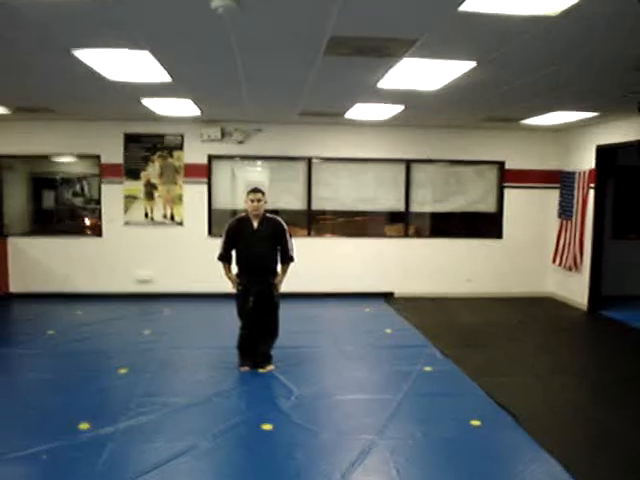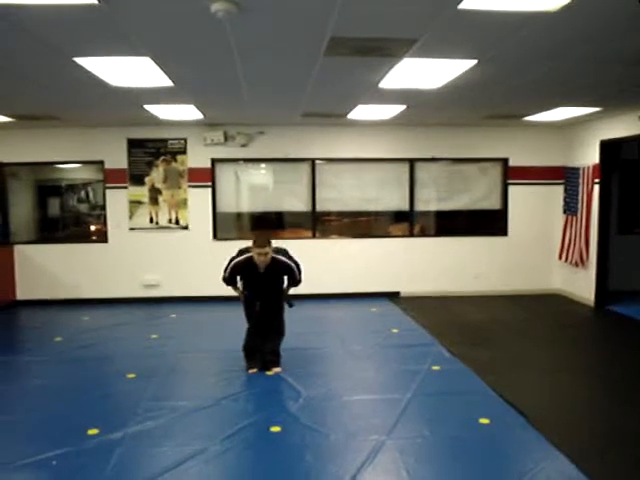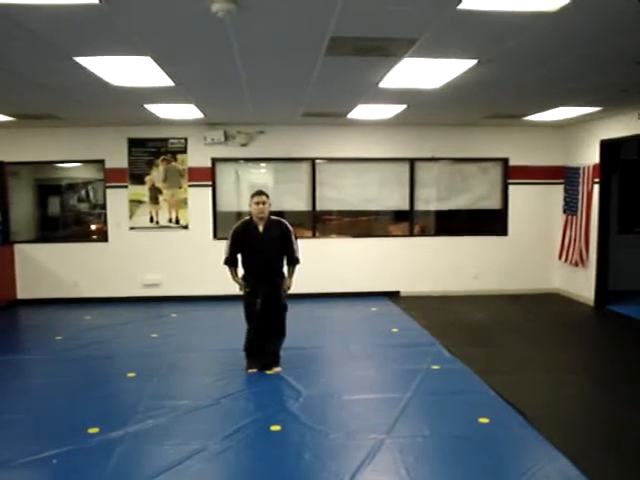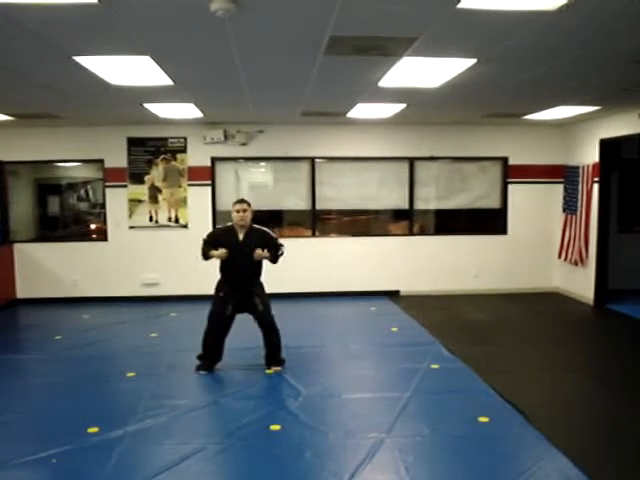
dt=1s
person 1, frame 1
left shoulder: (277, 224)
right shoulder: (235, 225)
left elbow: (287, 252)
right elbow: (225, 252)
left wrist: (281, 277)
right wrist: (230, 276)
left hip: (269, 283)
right hip: (244, 283)
left knee: (269, 324)
right knee: (247, 323)
left ankle: (263, 359)
right ankle: (246, 360)
person 1, frame 2
left shoulder: (284, 262)
right shoulder: (240, 261)
left elbow: (296, 278)
right elbow: (228, 277)
left wrist: (285, 292)
right wrist: (239, 291)
left hip: (274, 294)
right hip: (251, 294)
left knee: (276, 327)
right knee: (254, 326)
left ankle: (272, 362)
right ankle: (253, 362)
person 1, frame 3
left shoulder: (282, 227)
right shoulder: (241, 229)
left elbow: (292, 254)
right elbow: (231, 255)
left wrist: (289, 278)
right wrist: (236, 279)
left hip: (276, 284)
right hip: (252, 285)
left knee: (276, 324)
right knee: (254, 325)
left ankle: (272, 361)
right ankle: (253, 361)
person 1, frame 4
left shoulder: (261, 233)
right shoulder: (221, 232)
left elbow: (279, 248)
right elbow: (205, 247)
left wrist: (266, 255)
right wrist: (214, 254)
left hip: (253, 287)
right hip: (227, 288)
left knee: (268, 323)
right knee: (216, 325)
left ankle: (274, 360)
right ankle: (207, 361)
